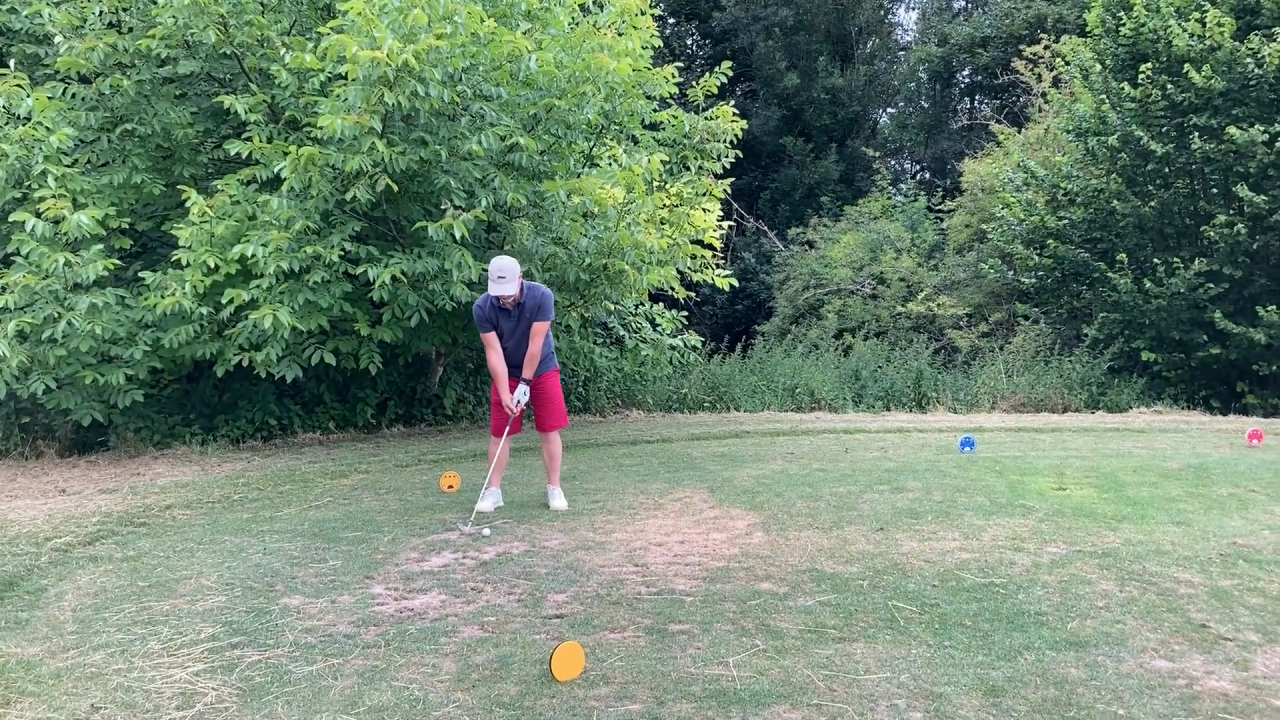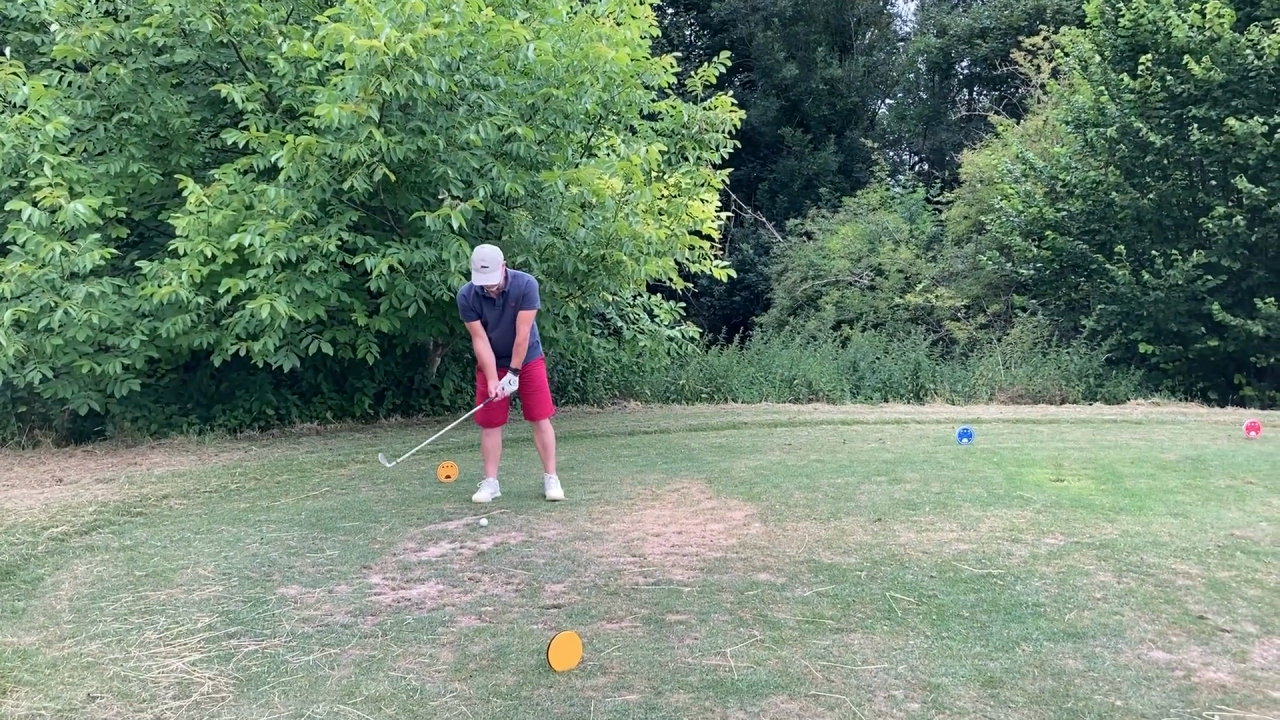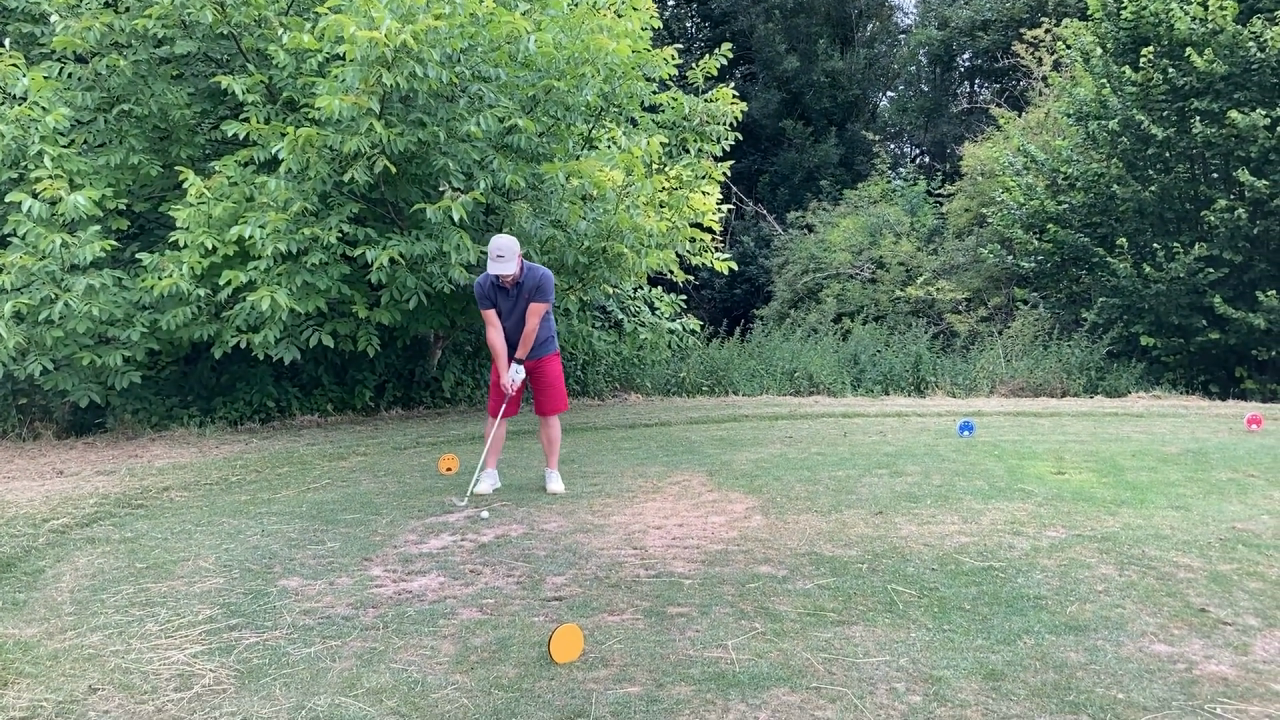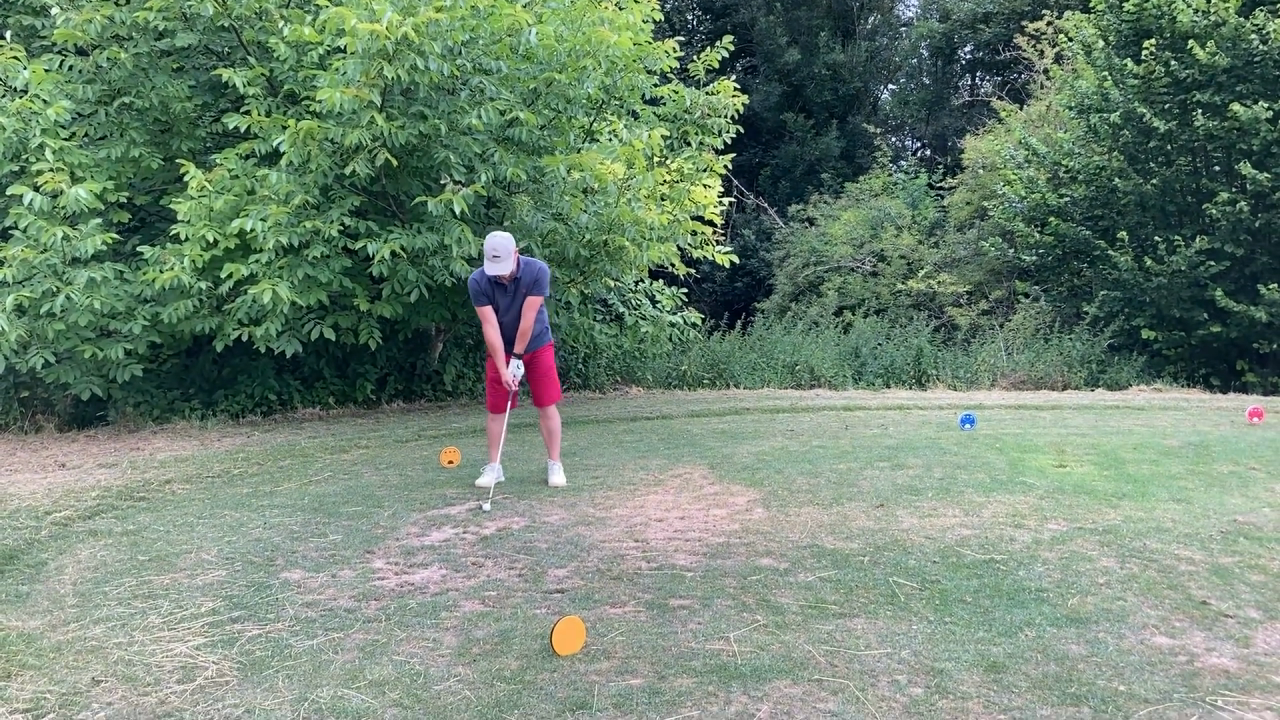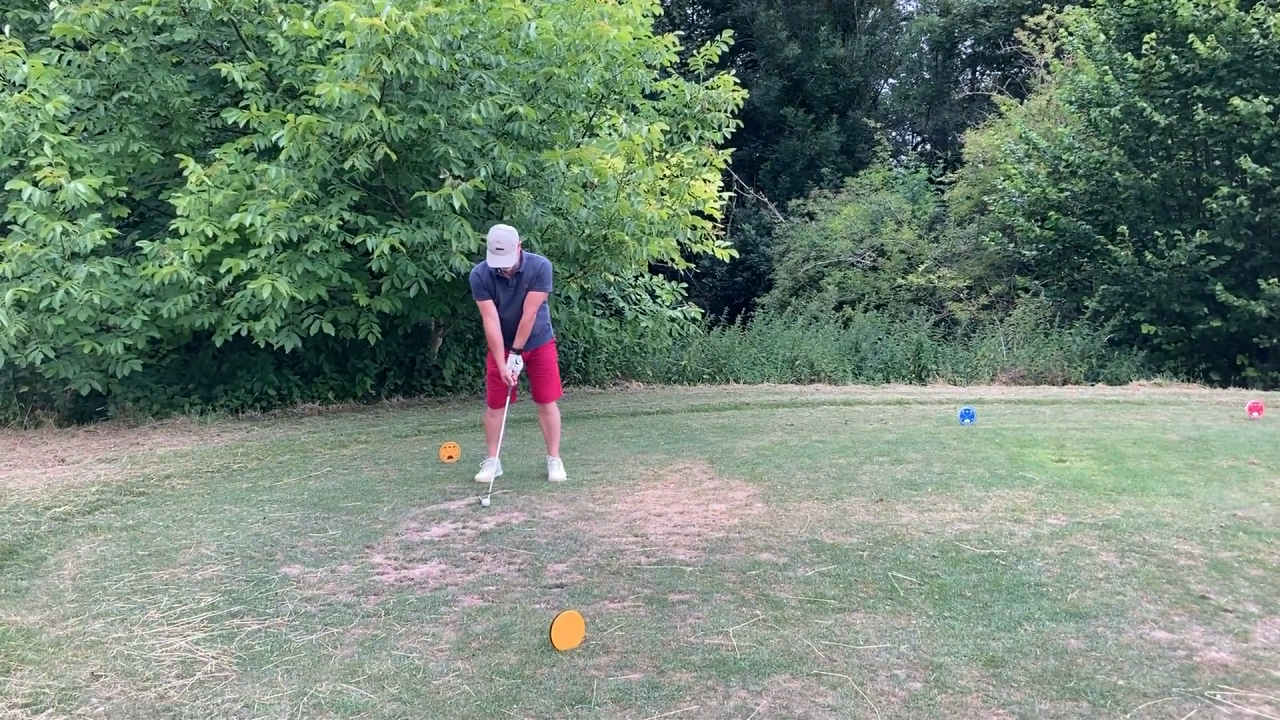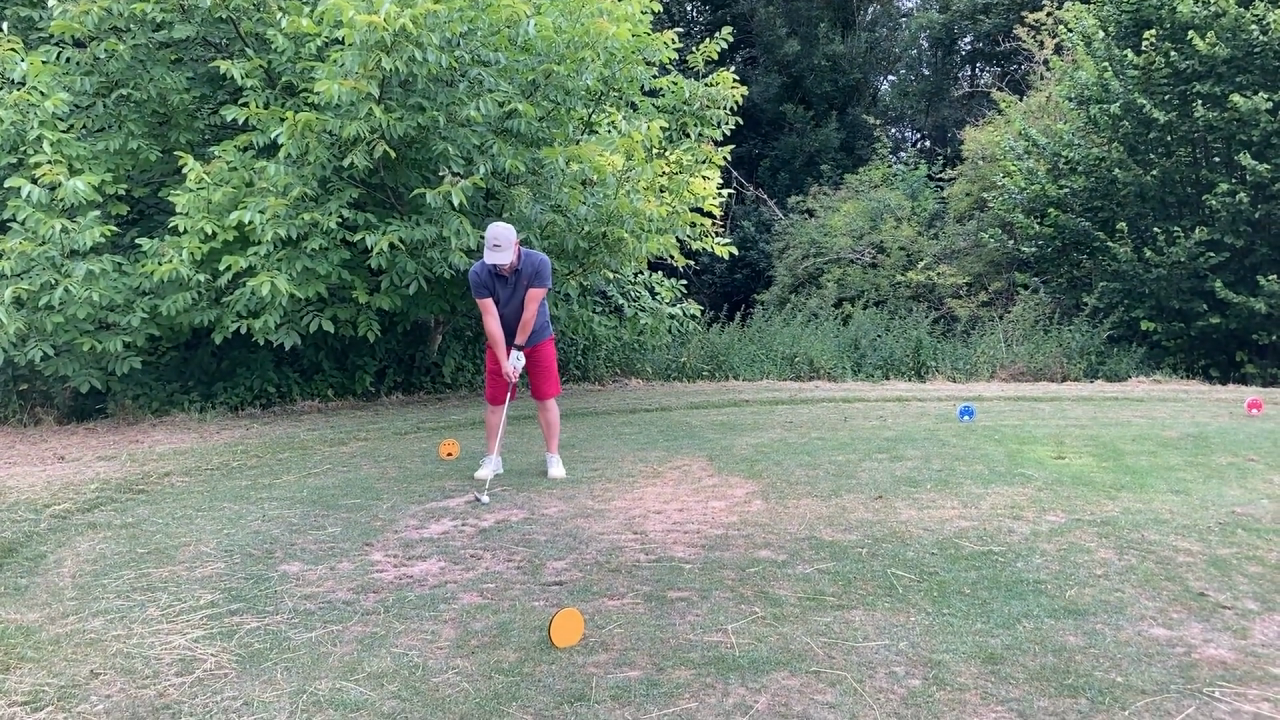
dt=0.4s
person 1, frame 1
left shoulder: (541, 296)
right shoulder: (482, 307)
left elbow: (535, 344)
right elbow: (494, 352)
left wrist: (526, 383)
right wrist: (505, 394)
left hip: (542, 371)
right hip: (506, 373)
left knee: (549, 430)
right knee: (499, 433)
left ankle: (554, 488)
right ankle: (493, 490)
person 1, frame 2
left shoulder: (526, 284)
right shoulder: (466, 296)
left elbow: (523, 333)
right elbow: (480, 340)
left wrist: (514, 373)
right wrist: (492, 380)
left hip: (528, 360)
right hip: (491, 364)
left knee: (540, 419)
right knee: (490, 423)
left ankle: (551, 478)
right ankle: (490, 482)
person 1, frame 3
left shoulder: (542, 277)
right shoulder: (483, 285)
left elbow: (532, 325)
right elbow: (494, 329)
left wrist: (518, 363)
right wrist: (504, 371)
left hip: (543, 354)
right hip: (505, 355)
left knee: (549, 414)
right knee: (497, 414)
left ankle: (552, 472)
right ankle: (489, 473)
person 1, frame 4
left shoulder: (538, 270)
right shoulder: (477, 281)
left elbow: (528, 319)
right elbow: (490, 326)
left wrist: (518, 357)
right wrist: (503, 368)
left hip: (538, 346)
right hip: (501, 350)
left knee: (547, 405)
right knee: (496, 409)
left ankle: (554, 464)
right ankle: (494, 466)
person 1, frame 5
left shoulder: (541, 267)
right shoulder: (479, 275)
left elbow: (530, 314)
right elbow: (490, 321)
left wrist: (517, 352)
right wrist: (502, 362)
left hip: (539, 343)
right hip: (501, 346)
left knee: (547, 401)
right knee: (495, 404)
left ankle: (554, 460)
right ankle: (492, 461)
person 1, frame 6
left shoulder: (539, 263)
right shoulder: (478, 273)
left elbow: (530, 311)
right elbow: (491, 318)
left wrist: (518, 349)
right wrist: (504, 360)
left hip: (538, 339)
right hip: (499, 343)
left knee: (546, 398)
right knee: (495, 401)
left ankle: (553, 457)
right ankle: (492, 459)
